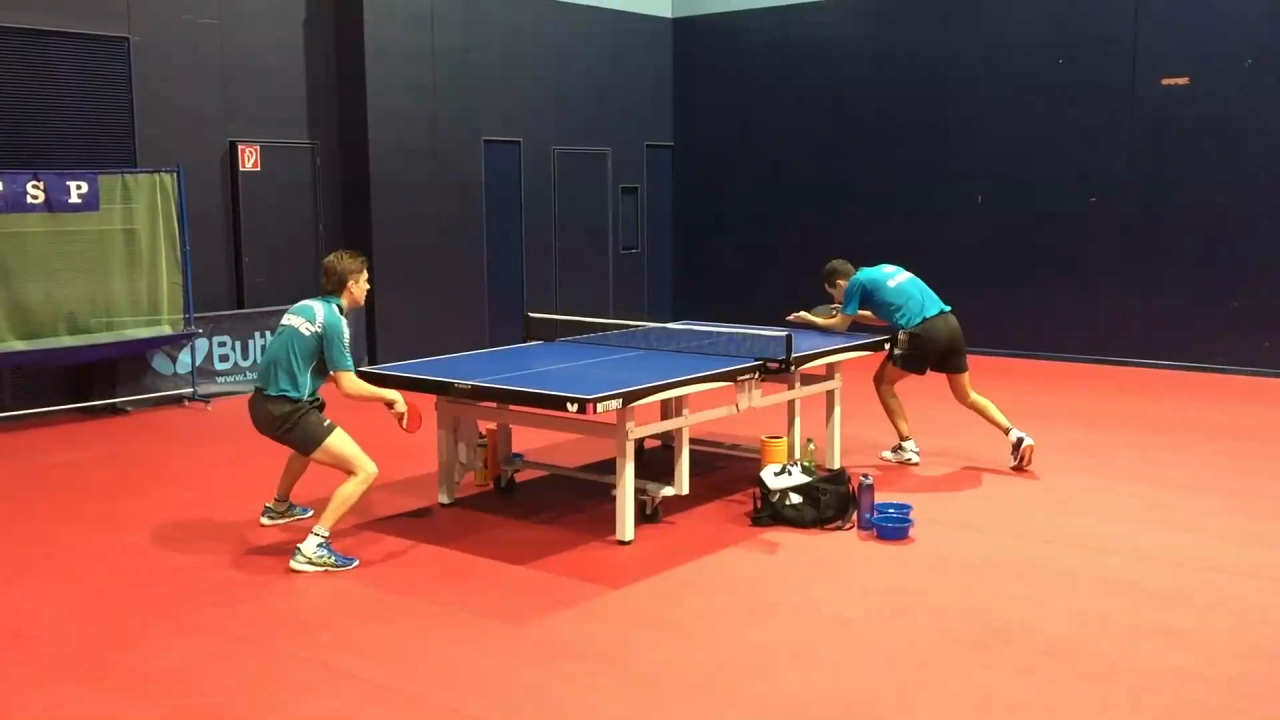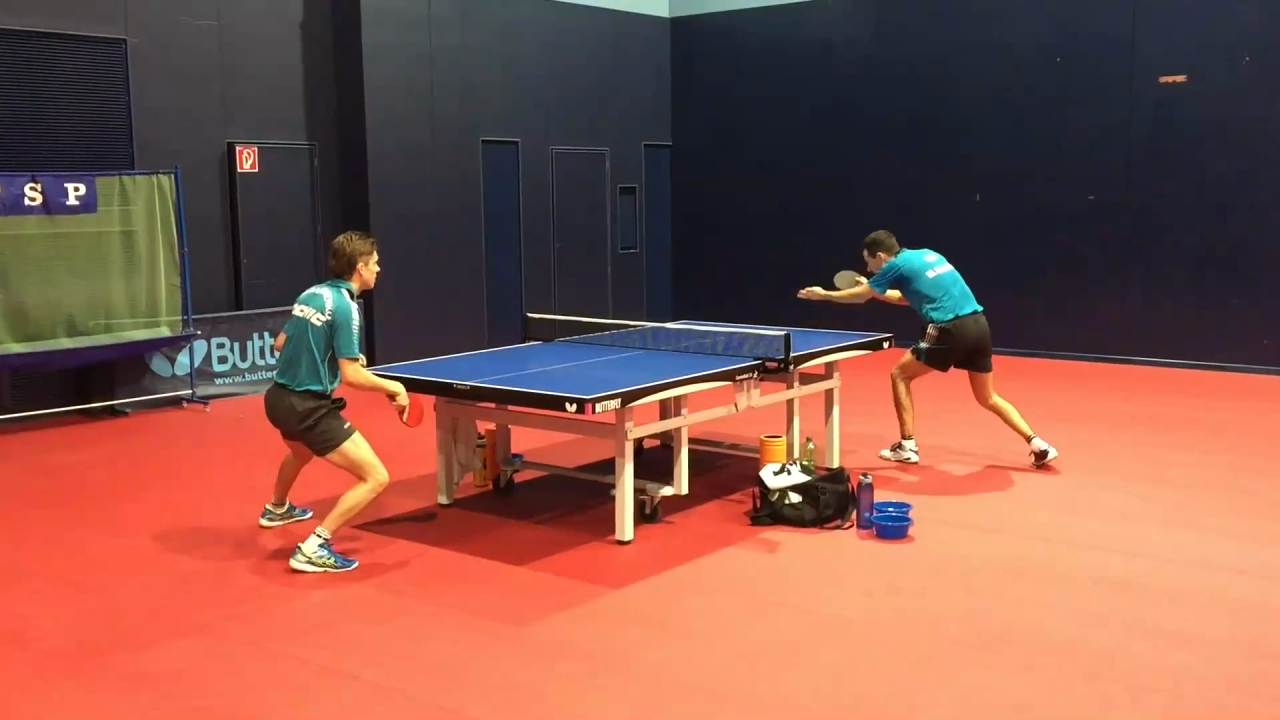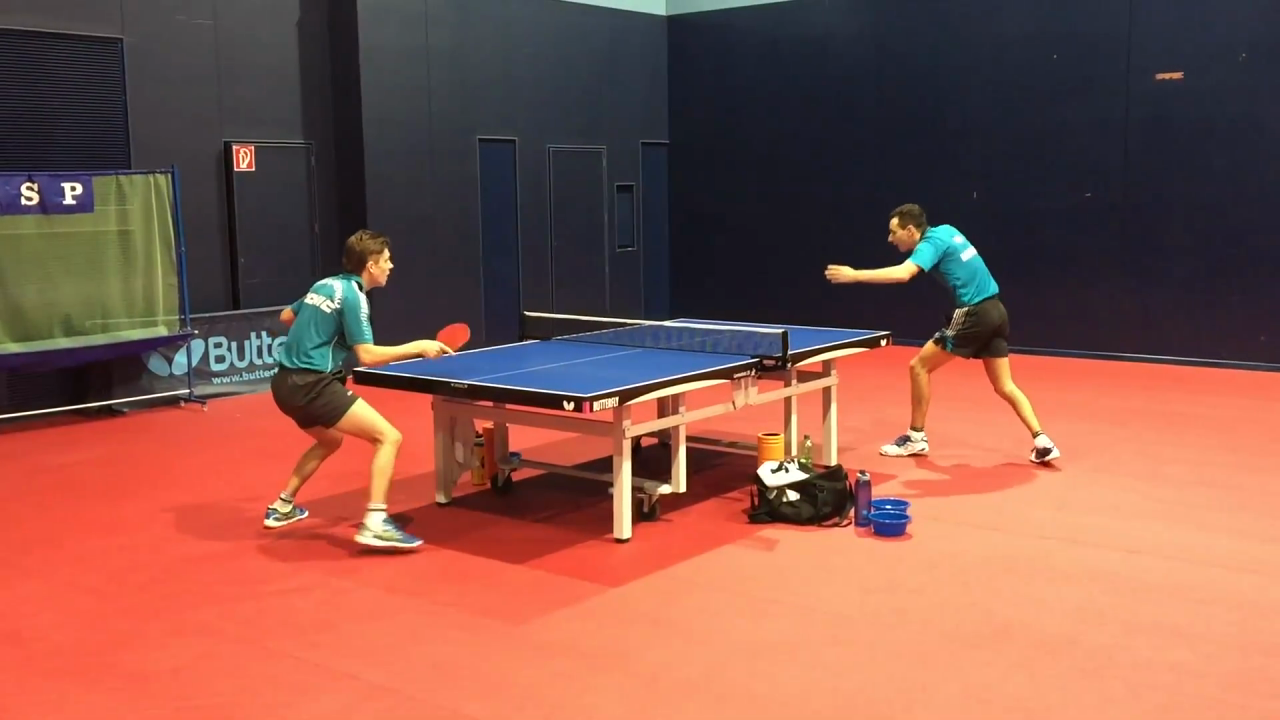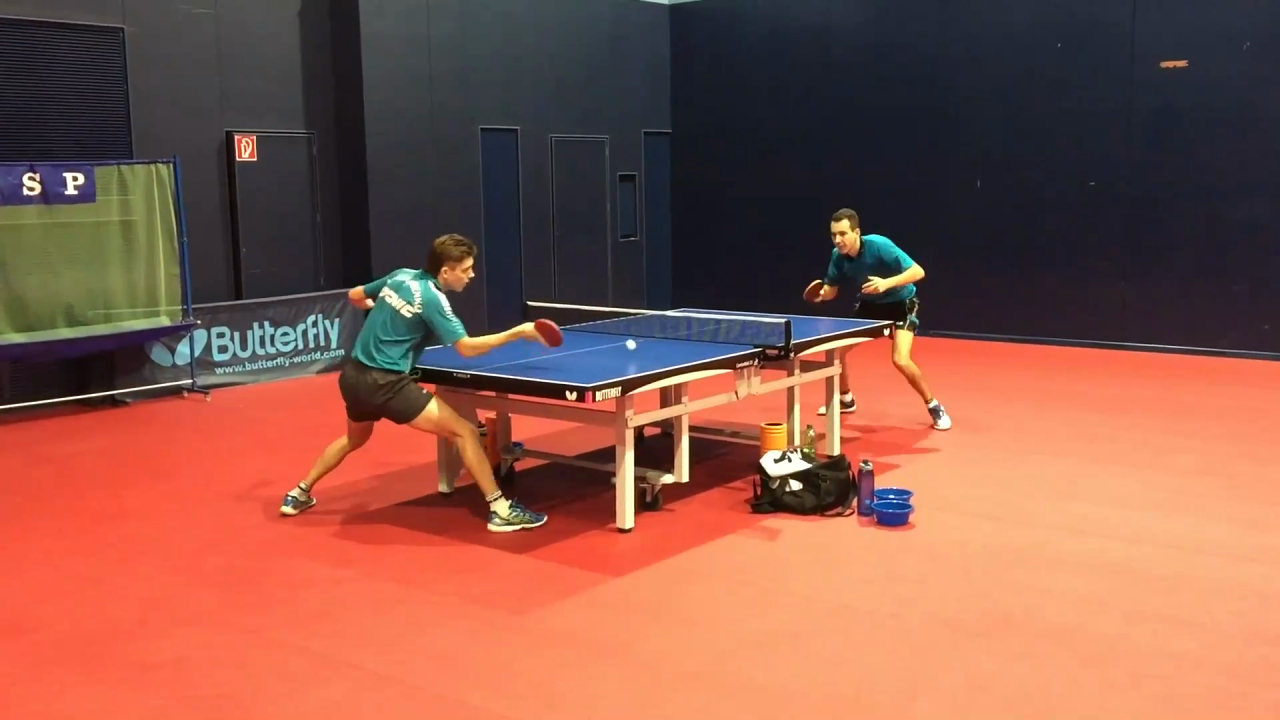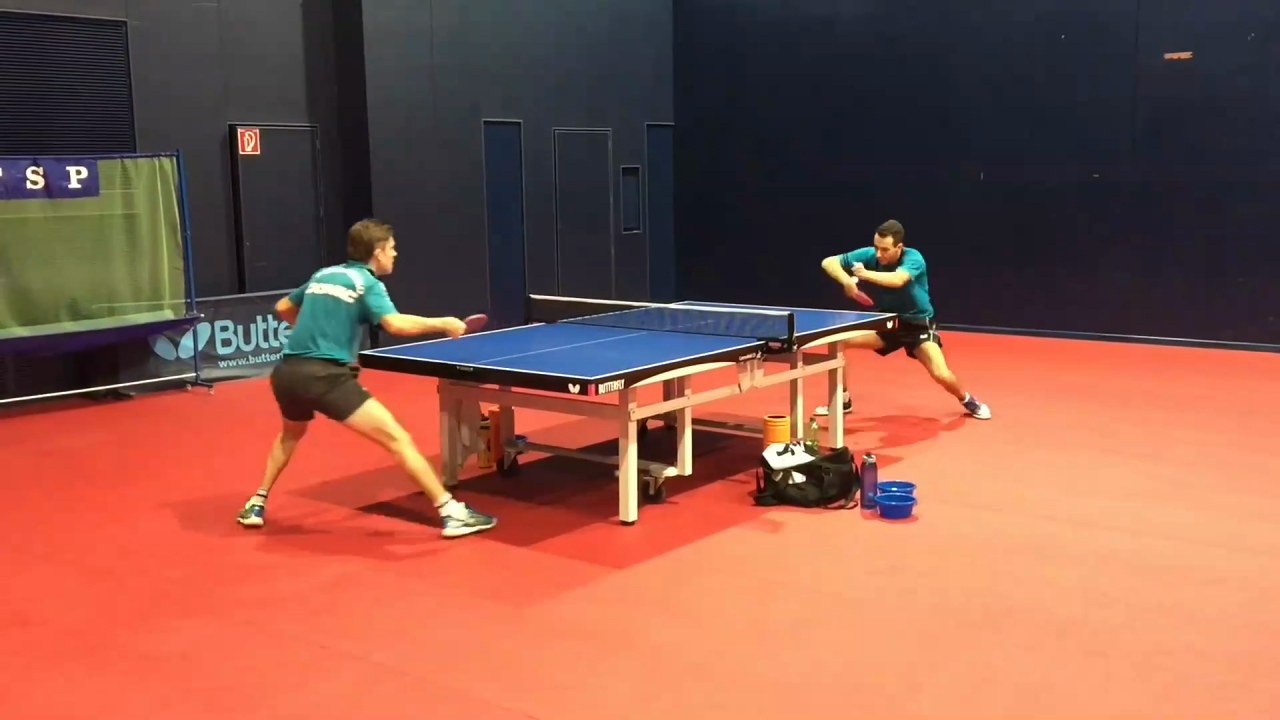
dt=0.7s
person 1, frame 1
left shoulder: (303, 307)
right shoulder: (333, 321)
right elbow: (349, 387)
left wrist: (327, 373)
right wrist: (390, 395)
left hip: (263, 402)
right hip: (286, 410)
left knee: (310, 443)
right knee: (364, 470)
left ankle: (278, 507)
right ankle: (313, 548)
person 1, frame 2
left shoulder: (310, 294)
right shoulder: (344, 307)
left elbow: (281, 344)
right elbow: (352, 375)
right wrist: (394, 387)
left hip: (279, 398)
right hip: (309, 407)
left knee: (301, 451)
right knee: (376, 478)
left ankle: (277, 509)
right ankle: (314, 547)
person 1, frame 3
left shoulder: (324, 285)
right shoulder: (352, 296)
left elbow: (286, 317)
right elbow: (367, 356)
right wrist: (418, 347)
left hip: (285, 382)
right hip: (311, 385)
left knee: (330, 441)
right knee: (388, 437)
left ankle: (282, 505)
right ankle: (375, 521)
person 1, frame 4
left shoulder: (400, 276)
right shoulder: (432, 300)
left elbow: (355, 295)
right elbow: (466, 348)
left wrist: (372, 307)
right wrist: (517, 332)
left hip: (352, 376)
right hip: (386, 383)
left knee: (355, 437)
right knee: (465, 431)
left ankle: (299, 494)
right ankle: (500, 509)
person 1, frame 5
left shoulder: (322, 276)
right shoulder: (367, 285)
left elbow: (282, 308)
right elbow: (395, 324)
right wrist: (443, 324)
left hip: (287, 373)
right hip: (325, 376)
left knee: (291, 433)
right knee: (398, 440)
left ankle: (257, 503)
right ankle: (452, 511)
person 2, frame 1
left shoulder: (858, 282)
right shoulder: (884, 270)
left elbow: (840, 326)
left wrist: (811, 319)
right wrist: (853, 313)
left hip: (923, 333)
right hip: (948, 324)
left knee: (883, 382)
right knee: (966, 395)
left ankle: (907, 447)
right ankle: (1016, 436)
person 2, frame 2
left shoulder: (897, 265)
right shoulder: (926, 255)
left elbow: (860, 296)
left wrist: (824, 295)
right wrist: (871, 288)
left hip: (950, 329)
right hip: (978, 324)
left knee: (900, 375)
right knee: (988, 398)
left ankle: (907, 446)
right ankle: (1037, 445)
person 2, frame 3
left shoulder: (931, 244)
right shoulder: (947, 231)
left elbow: (904, 272)
left wrist: (854, 275)
left hip: (972, 314)
right hip: (995, 311)
left knee: (919, 366)
right knee: (1004, 385)
left ankle: (916, 439)
right ankle: (1043, 445)
person 2, frame 4
left shoulder: (880, 246)
right shoulder: (839, 255)
left elbow: (918, 272)
right elbow: (831, 289)
left wrist: (886, 283)
right wrist: (821, 294)
left hip: (901, 304)
right hip: (871, 305)
left knee: (901, 360)
left ankle: (933, 406)
right ankle: (845, 399)
person 2, frame 5
left shoulder: (913, 258)
right shoulder: (870, 255)
left elbow: (897, 280)
right elbow: (829, 263)
left wrist: (866, 273)
right wrist: (846, 280)
left hip: (918, 324)
left knee: (942, 375)
left ankle: (966, 399)
right ankle: (843, 400)
